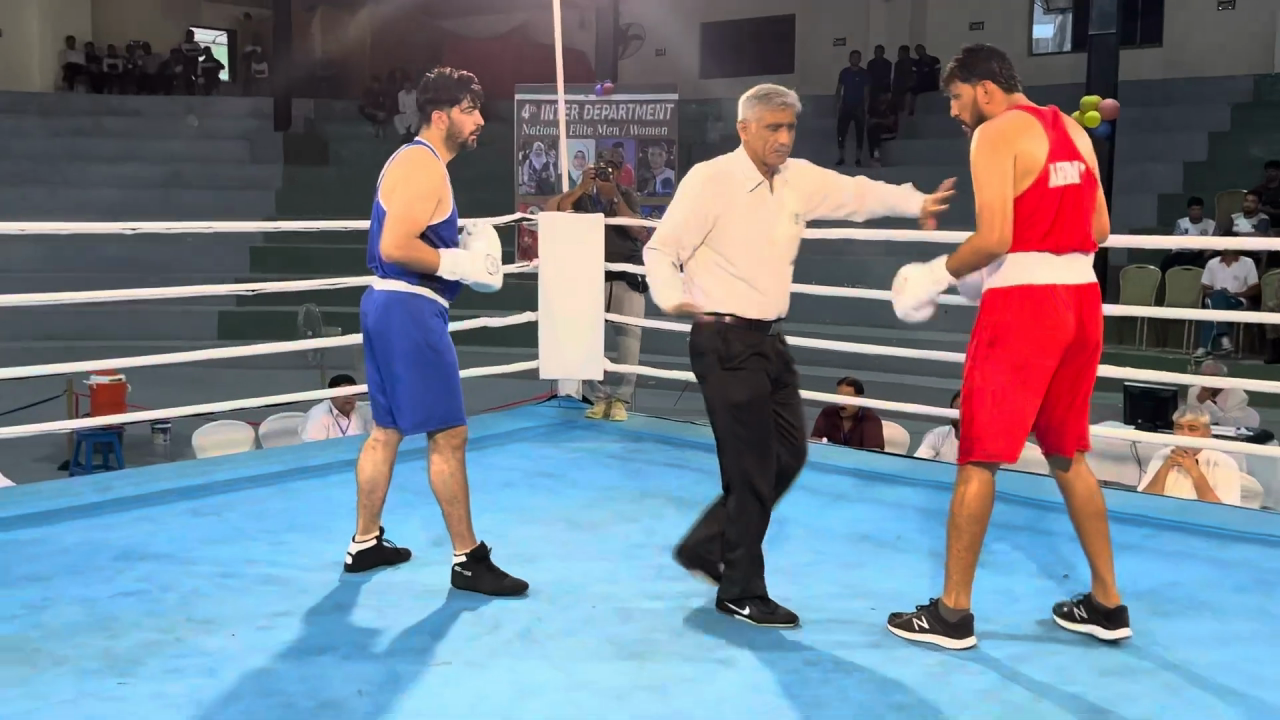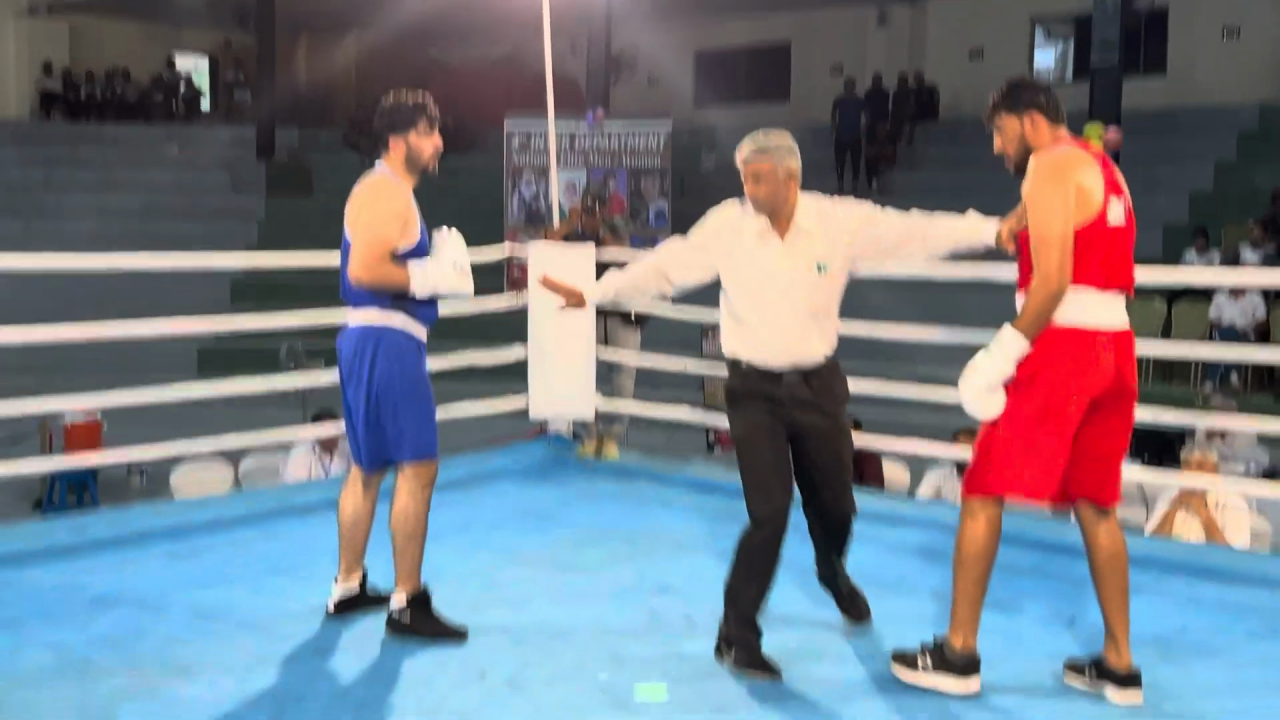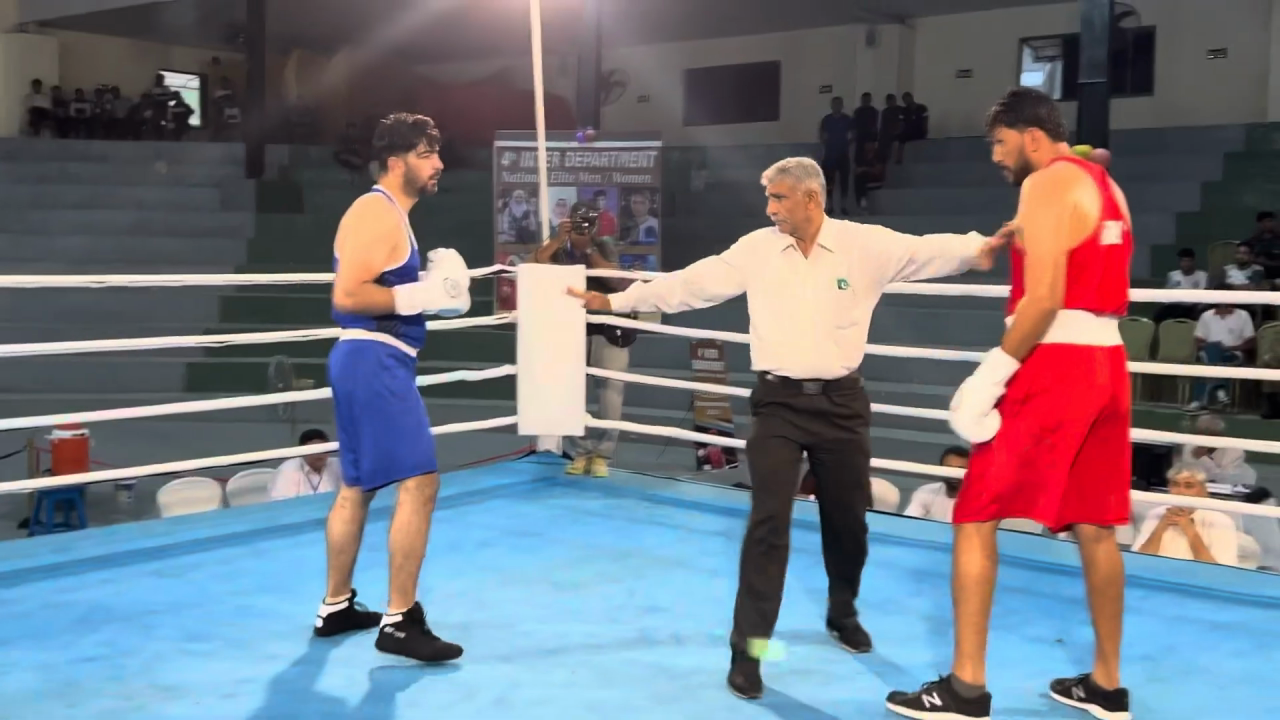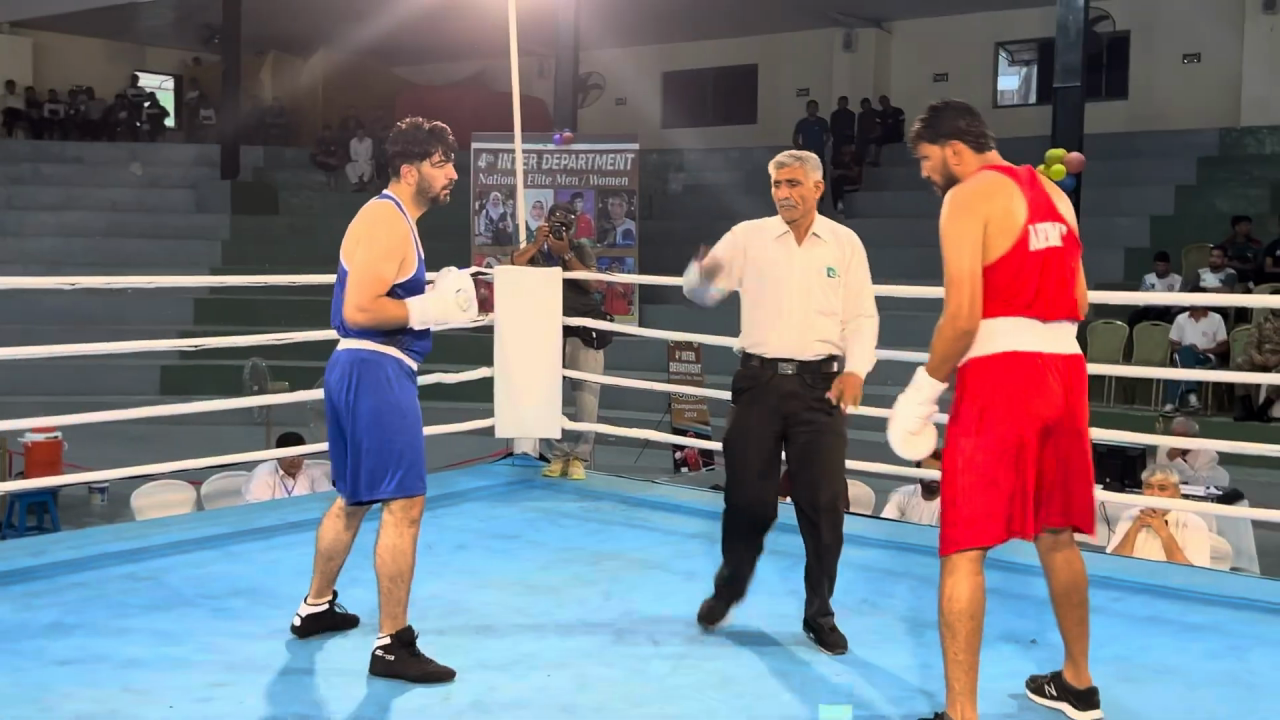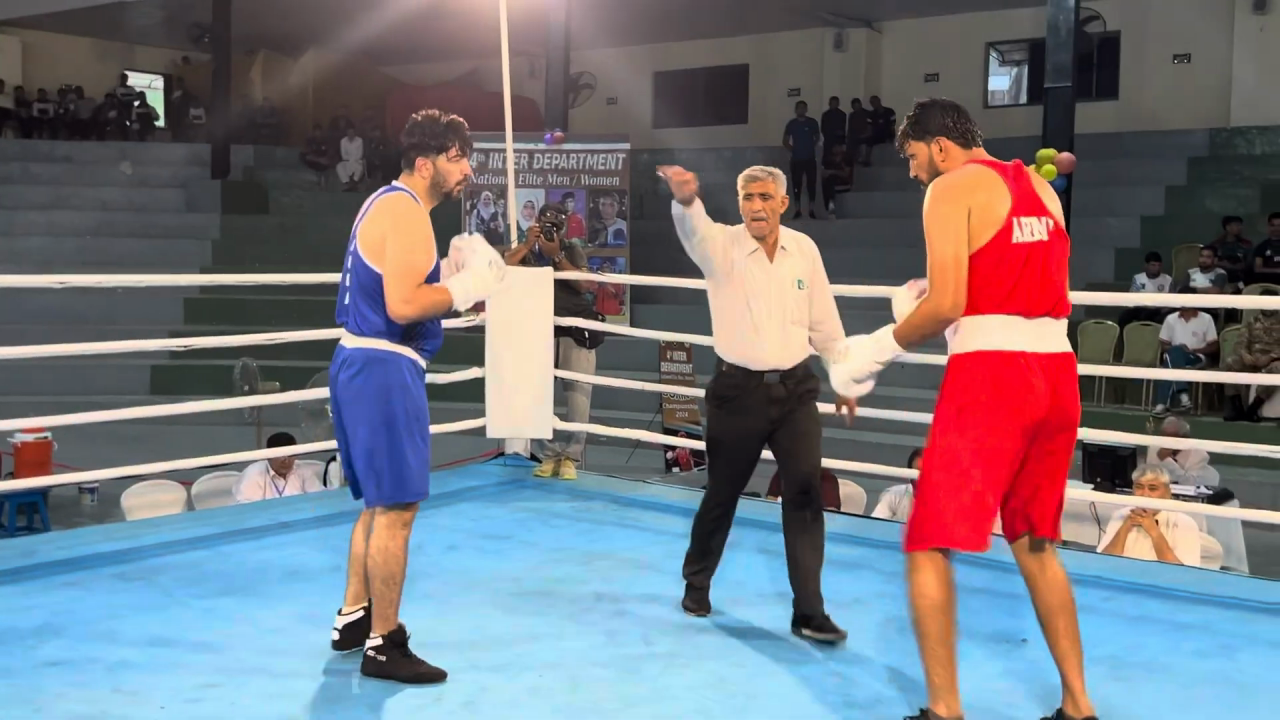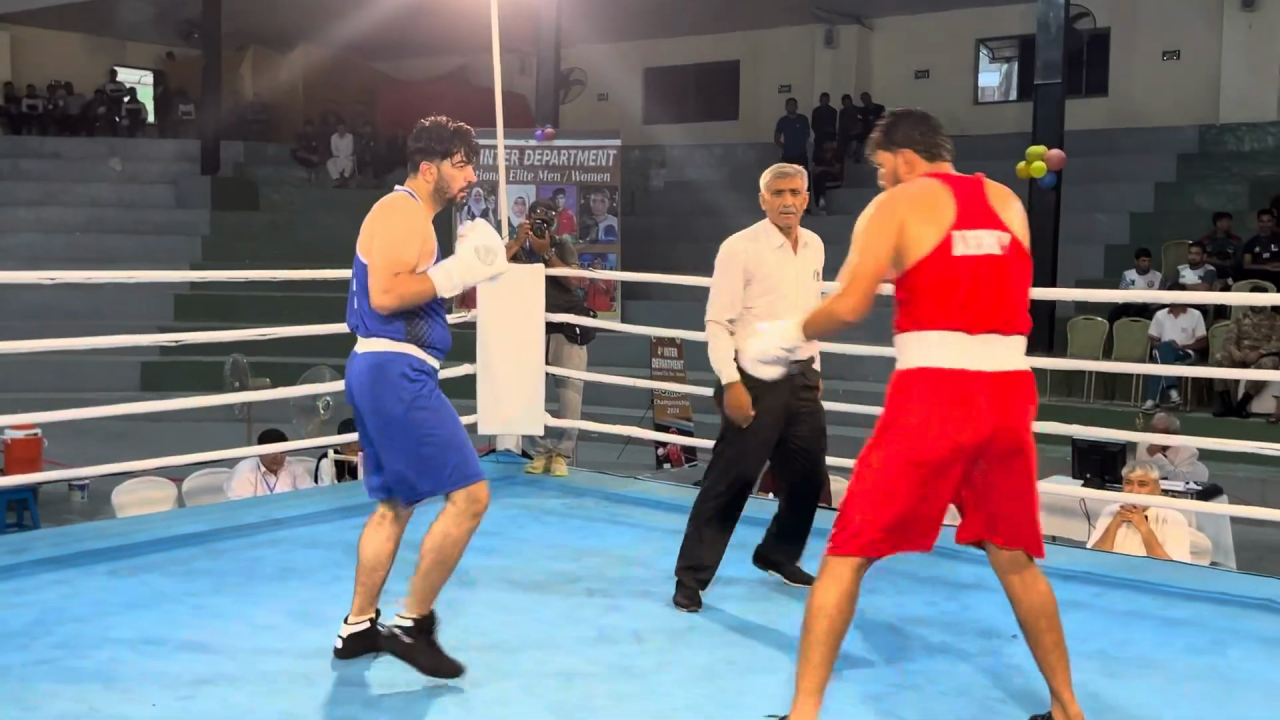
dt=0.3s
person 1, frame 1
left shoulder: (995, 135)
right shoulder: (1073, 131)
left elbow: (995, 238)
right elbow: (1098, 230)
left wrist: (938, 273)
left hip: (1022, 305)
right hip: (1080, 300)
left knee: (978, 459)
right knee: (1068, 456)
left ankle: (953, 611)
right ankle: (1106, 603)
person 1, frame 2
left shoulder: (1050, 166)
right shoulder: (1104, 169)
left elbow: (1055, 277)
left wrist: (1003, 350)
left hip: (1062, 345)
right hip: (1113, 345)
left knee: (985, 494)
right knee: (1098, 507)
left ankle: (958, 653)
right ankle: (1119, 664)
person 1, frame 3
left shoulder: (1046, 186)
right shoulder: (1107, 189)
left elbow: (1043, 298)
left wrist: (991, 372)
left hip: (1054, 367)
right hip: (1106, 364)
left knee: (975, 517)
right knee: (1096, 528)
person 1, frame 4
left shoulder: (968, 198)
right shoulder: (1051, 193)
left elbow: (962, 315)
right elbow: (1078, 302)
left wrist: (921, 391)
left hip: (1002, 378)
right hip: (1064, 373)
left knee: (964, 549)
right knee: (1057, 536)
person 1, frame 5
left shoulder: (952, 188)
right shoulder: (1037, 188)
left elbow: (946, 302)
left wrist: (881, 345)
left hip: (990, 377)
right hip: (1054, 376)
left knee: (929, 545)
right knee: (1037, 545)
person 1, frame 6
left shoulder: (897, 205)
right shoulder: (1006, 201)
left elbow: (846, 308)
left wrist: (788, 335)
left hip: (932, 396)
right hip: (1007, 393)
left knee: (847, 554)
right knee: (1015, 556)
person 2, frame 1
left shoulder: (415, 162)
right shoulder: (423, 165)
right elbow: (393, 246)
left wrist: (462, 249)
right wrist: (460, 265)
left hip: (392, 305)
right hip: (408, 310)
left knee: (387, 429)
right knee: (448, 435)
left ankle: (365, 543)
right ankle: (467, 559)
person 2, frame 2
left shoulder: (390, 191)
right shoulder: (386, 190)
right elbow: (363, 271)
left wrist: (435, 263)
right wrist: (430, 276)
left hip: (375, 341)
right hip: (387, 342)
left knee: (367, 469)
right knee: (417, 469)
left ankle: (348, 586)
right ankle: (407, 604)
person 2, frame 3
left shoulder: (390, 215)
right shoulder: (376, 213)
right elbow: (347, 296)
left wrist: (430, 282)
right wrist: (421, 296)
left hip: (374, 361)
right hip: (374, 361)
left knee: (358, 487)
right knee: (417, 483)
left ankle: (335, 606)
right ankle: (400, 621)
person 2, frame 4
left shoulder: (391, 217)
right shoulder: (387, 222)
right elbow: (358, 311)
left wrist: (435, 295)
right wrist: (430, 309)
left hip: (365, 369)
right hip: (376, 371)
left knee: (354, 496)
right knee: (403, 505)
left ankle: (315, 606)
right ankle: (392, 644)
person 2, frame 5
left shoulder: (388, 204)
right shoulder: (406, 213)
right elbow: (404, 307)
left wrist: (452, 268)
right wrist: (468, 285)
left hip: (361, 363)
right hip: (384, 369)
left knee: (381, 504)
right knee: (397, 509)
left ankle: (354, 619)
right ankle: (382, 646)
person 2, frame 6
left shoulder: (408, 214)
right shoulder: (402, 211)
right elbow: (385, 296)
left wrist: (461, 266)
right wrist: (457, 271)
left hip: (385, 373)
right hip: (397, 374)
left knee: (396, 504)
right knee: (469, 494)
left ankle: (358, 627)
right ankle: (413, 623)
person 3, frame 1
left shoulder: (799, 178)
right shoulder: (709, 180)
left elbow: (854, 192)
right elbow: (663, 251)
left wrist: (915, 202)
right wrist: (674, 299)
left hip: (769, 338)
right hip: (728, 343)
left knee: (789, 455)
right knee: (753, 467)
left ankle: (705, 546)
right ankle: (741, 592)
person 3, frame 2
left shoulder: (841, 220)
right shoulder: (726, 225)
left elbow: (914, 232)
right elbow: (665, 267)
left wrist: (994, 231)
right wrist: (590, 293)
left hip: (819, 385)
right hip: (756, 389)
left knee: (835, 505)
right knee: (768, 512)
left ankle: (833, 575)
right ankle: (736, 636)
person 3, frame 3
left shoulder: (865, 245)
right shoulder: (754, 249)
left elbow: (925, 252)
right elbow: (695, 282)
left wrist: (977, 249)
right wrist: (618, 301)
left hip: (840, 401)
right hip: (778, 400)
left knee: (846, 518)
right knee: (770, 518)
left ankle: (843, 614)
right ankle: (747, 649)
person 3, frame 4
left shoulder: (844, 243)
right shoulder: (748, 237)
left elbow: (862, 317)
right elbow: (700, 290)
left wrist: (855, 370)
right wrist: (704, 269)
left hip: (819, 385)
right hip: (759, 381)
left knee: (823, 506)
right knee: (748, 499)
left ankle: (819, 615)
right ankle: (728, 587)
person 3, frame 5
left shoulder: (805, 250)
right shoulder: (721, 244)
left elbow: (824, 320)
right elbow: (691, 232)
right wrist: (686, 200)
left hip: (797, 386)
right hip: (739, 388)
left knee: (805, 489)
right knee: (723, 492)
left ankle: (809, 609)
right ankle: (697, 581)
person 3, frame 6
left shoulder: (815, 246)
right shoulder: (739, 247)
right elbow: (717, 322)
right wrist: (731, 382)
left hip: (802, 379)
right hip: (756, 382)
left knee: (810, 481)
right knee: (728, 484)
left ankle: (777, 555)
right ankle: (691, 578)
person 4, frame 1
left shoulder: (627, 196)
right shoulder: (583, 195)
left elbow: (640, 232)
right elbow: (552, 209)
left wrist: (614, 198)
right wrist: (581, 188)
left hip: (626, 280)
left knee: (628, 339)
left ankle: (620, 398)
right ankle: (599, 397)
person 4, frame 2
left shoulder: (613, 230)
right shoulder: (570, 232)
left wrist: (601, 232)
right wrist: (570, 225)
left hip: (621, 314)
left knee: (623, 376)
left ankle: (613, 436)
right ankle: (591, 434)
person 4, frame 3
left shoulder: (603, 247)
right shoulder: (558, 248)
left elbow: (616, 281)
right elbow: (532, 267)
left wrist: (589, 250)
right wrist: (557, 240)
left hip: (609, 331)
left knee: (610, 393)
left ankle: (601, 454)
right ankle: (580, 453)
person 4, frame 4
left shoulder: (581, 250)
right shoulder: (535, 250)
left elbow: (593, 285)
left wrist: (566, 255)
right wrist: (536, 244)
left hip: (584, 332)
left knee: (586, 395)
left ankle: (578, 457)
right ankle: (557, 455)
person 4, frame 5
left shoulder: (572, 250)
right shoulder: (526, 250)
left elbow: (584, 285)
left wrist: (557, 256)
right wrist: (528, 244)
left hip: (576, 332)
left knee: (578, 395)
left ankle: (570, 457)
right ankle: (549, 455)
person 4, frame 6
left shoulder: (563, 246)
right shoulder: (517, 247)
left elbow: (573, 281)
left wrist: (547, 252)
right wrist: (518, 241)
left hip: (566, 329)
left knee: (570, 392)
left ankle: (561, 454)
right ankle: (541, 452)
